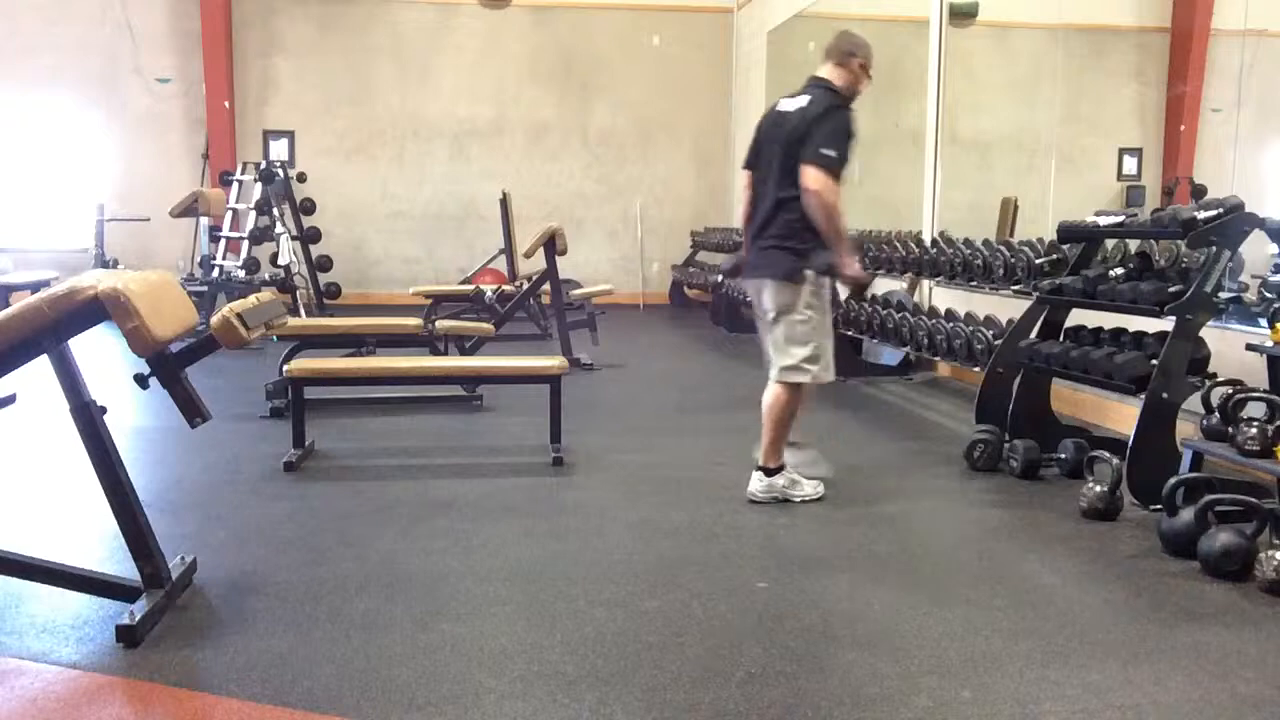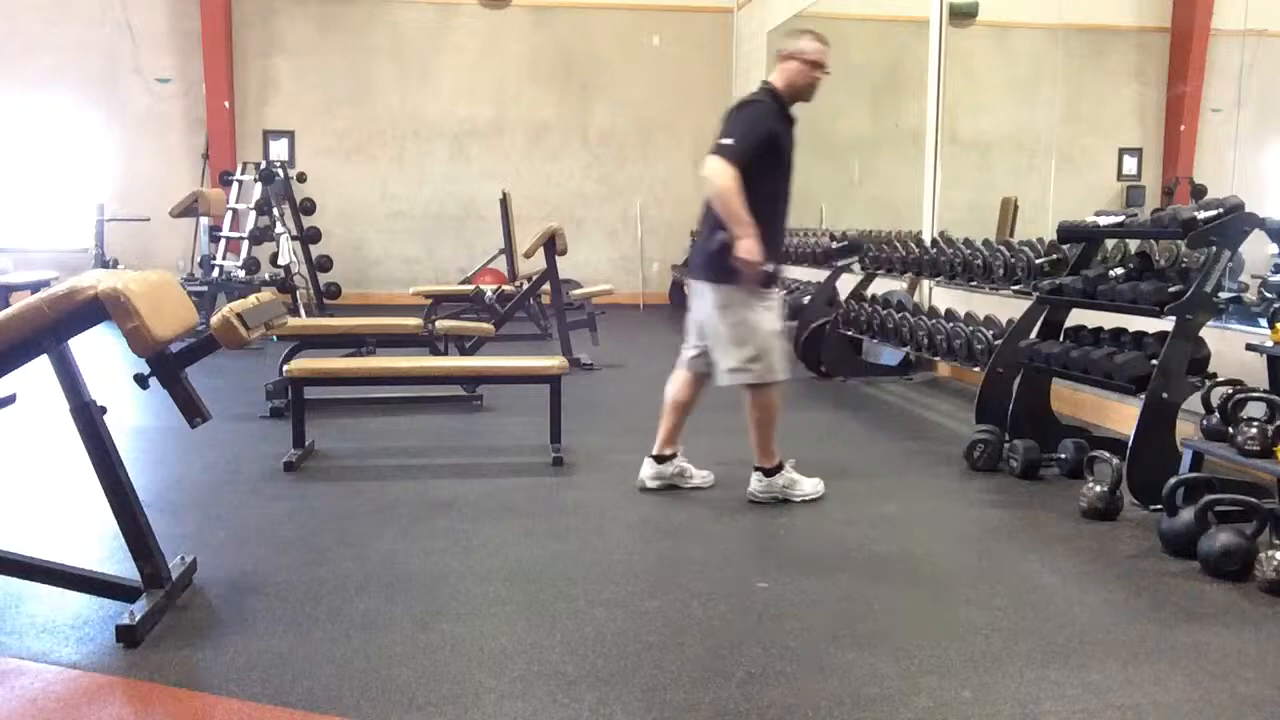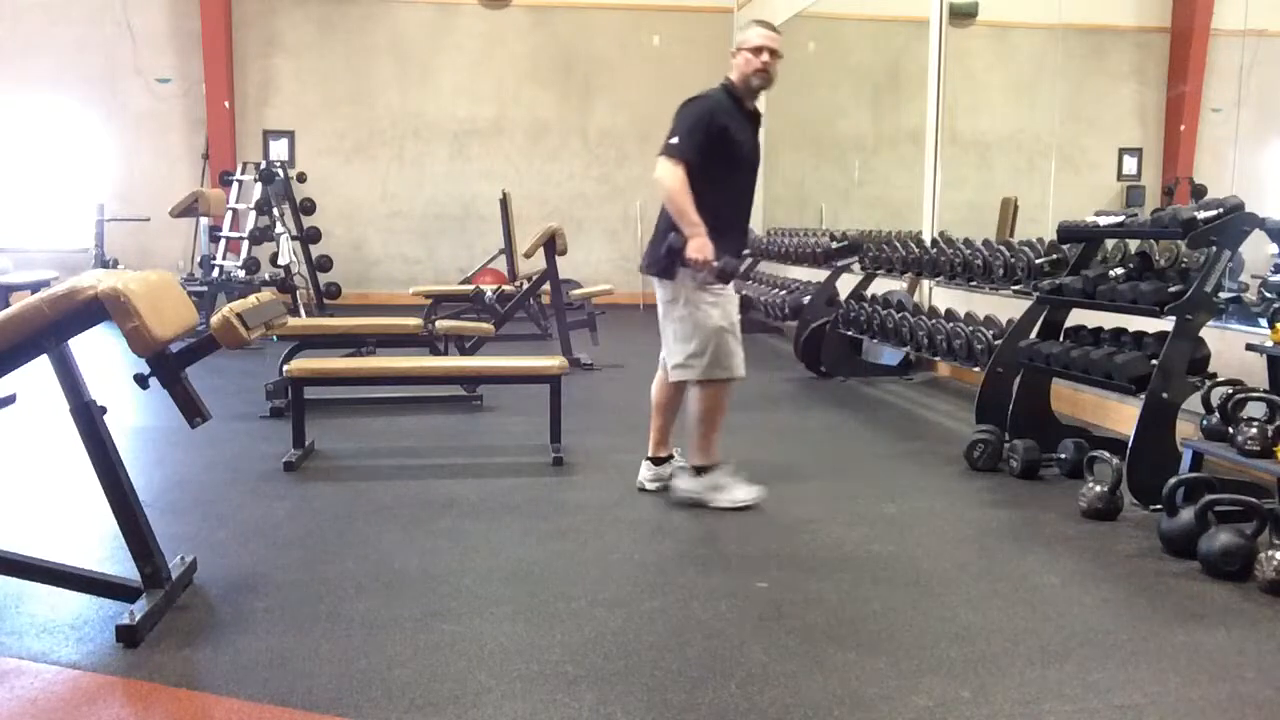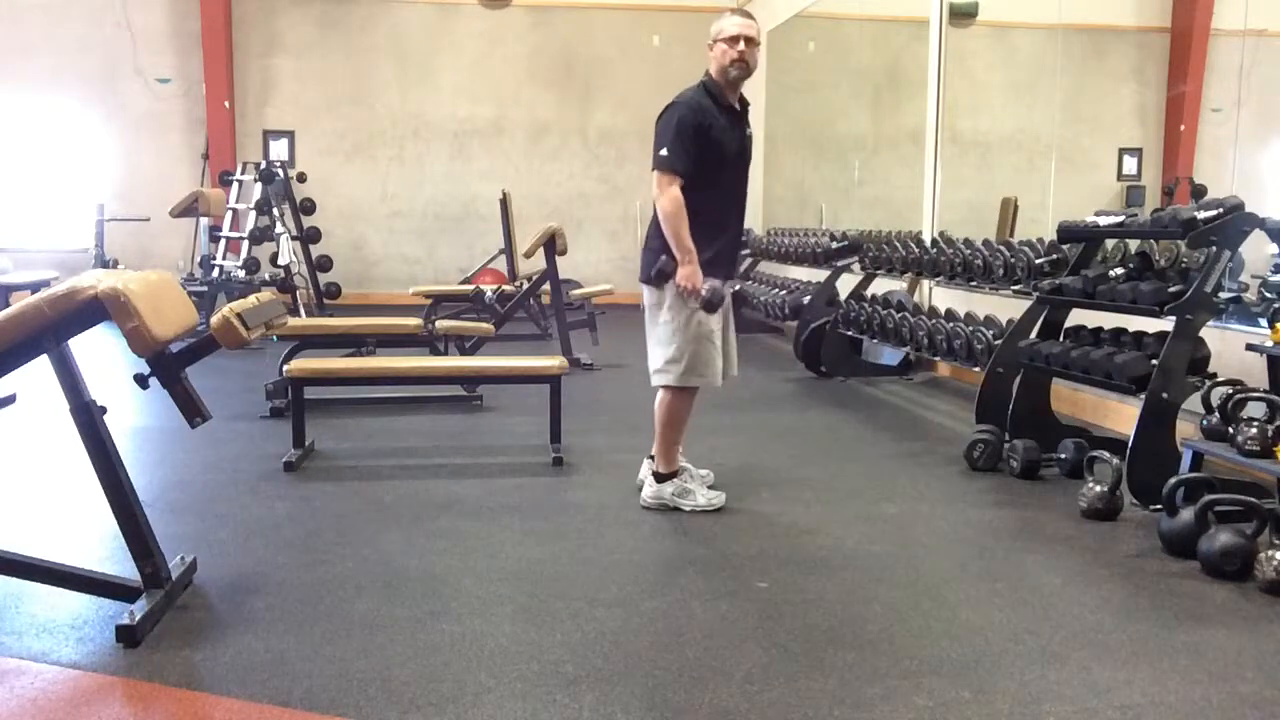
dt=0.3s
person 1, frame 1
left shoulder: (780, 109)
right shoulder: (834, 114)
left elbow: (749, 184)
right elbow: (816, 186)
left wrist: (749, 245)
right wrist: (846, 254)
left hip: (764, 255)
right hip: (796, 260)
left knee: (794, 362)
right knee: (797, 368)
left ankle: (777, 453)
right ankle: (770, 474)
person 1, frame 2
left shoulder: (766, 113)
right shoulder: (760, 112)
right elbow: (717, 170)
right wrist: (746, 236)
left hip: (714, 262)
right hip: (737, 266)
left knee: (697, 363)
right knee: (759, 370)
left ankle: (662, 460)
right ankle: (769, 474)
person 1, frame 3
left shoulder: (747, 119)
right shoulder: (707, 108)
right elbow: (668, 171)
right wrist: (695, 235)
left hip: (706, 262)
right hip: (691, 262)
left knee: (677, 365)
right knee: (715, 367)
left ankle: (657, 461)
right ankle: (702, 472)
person 1, frame 4
left shoulder: (739, 113)
right shoulder: (689, 110)
right elbow: (665, 189)
right wrist: (686, 261)
left hip: (715, 268)
right hip: (685, 271)
left knee: (687, 371)
right knee: (682, 373)
left ankle: (661, 459)
right ankle: (664, 479)
